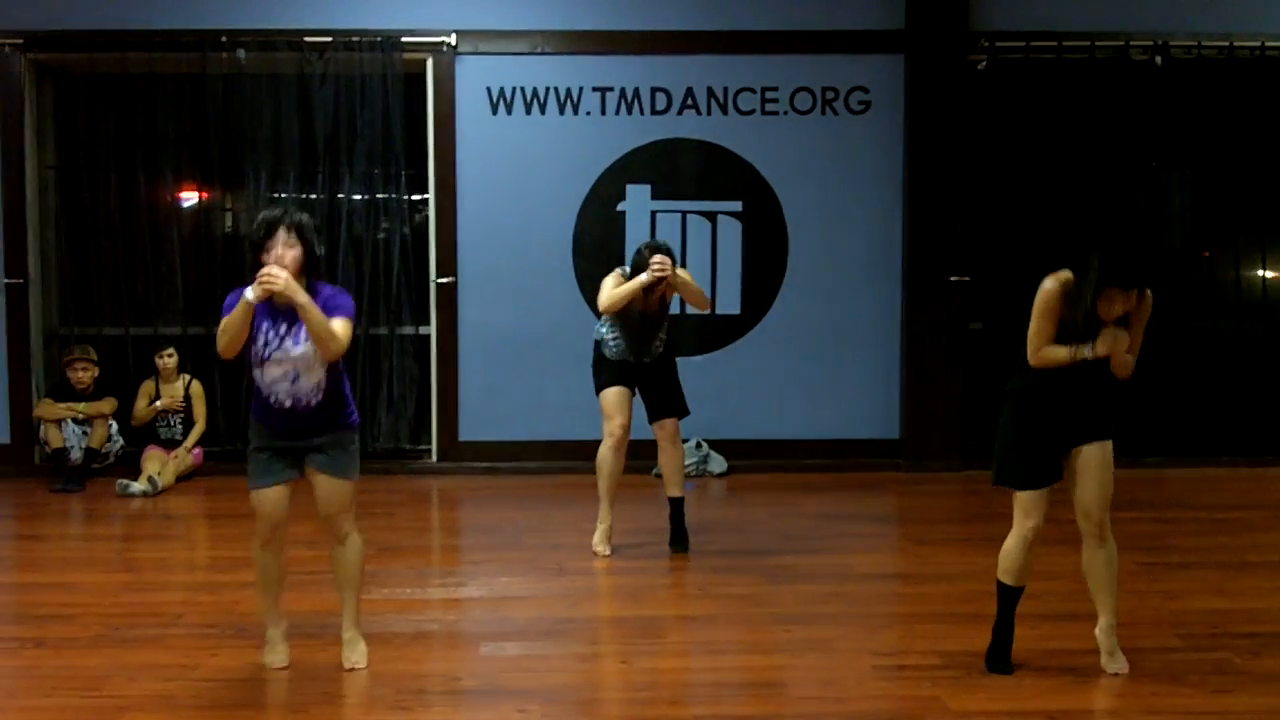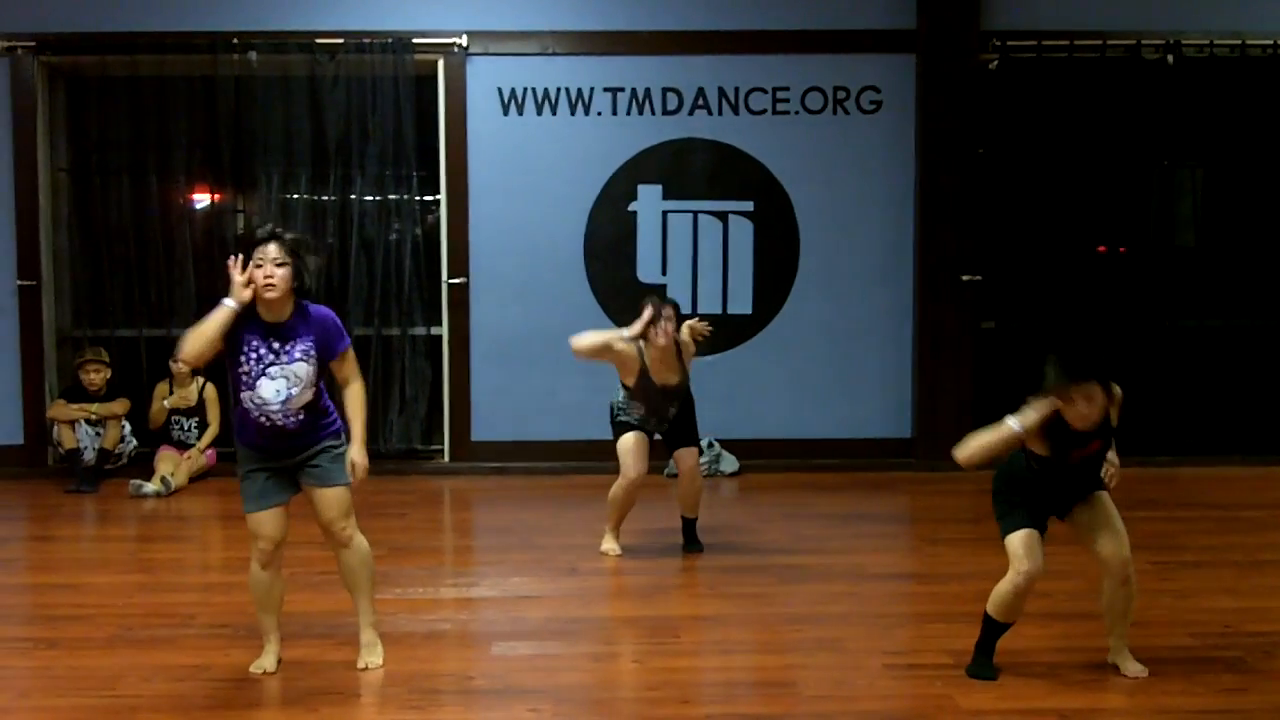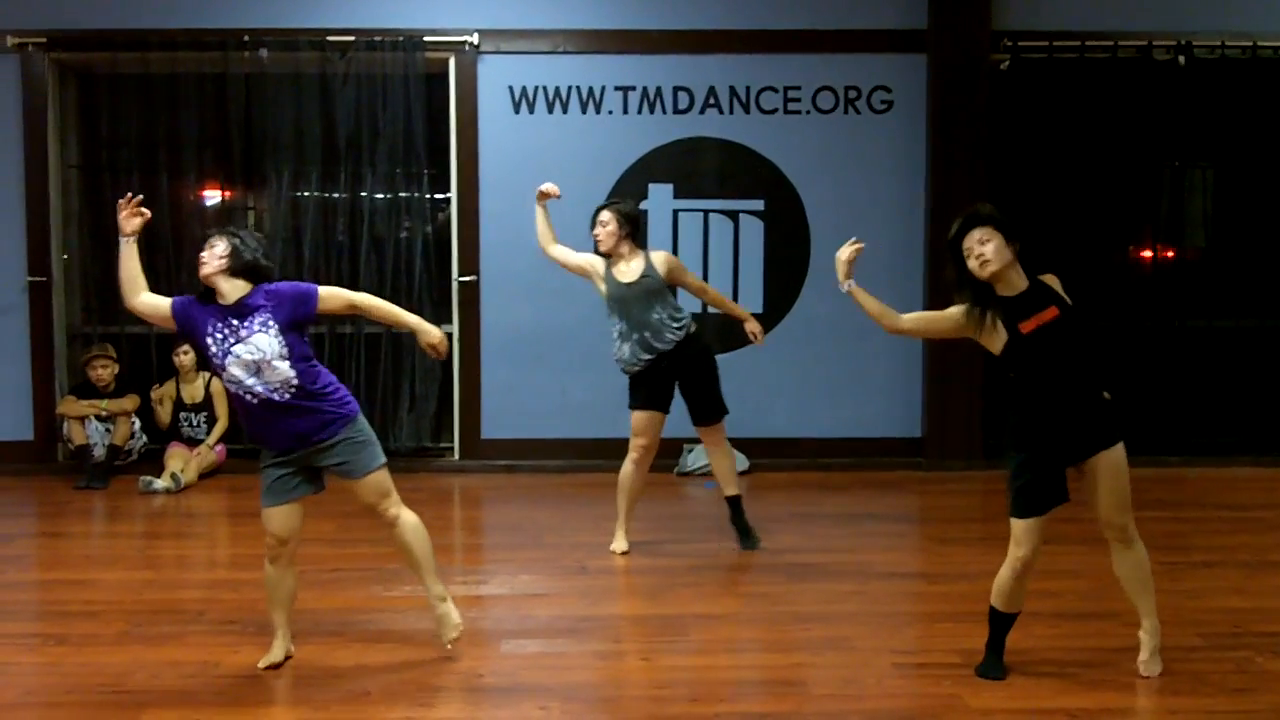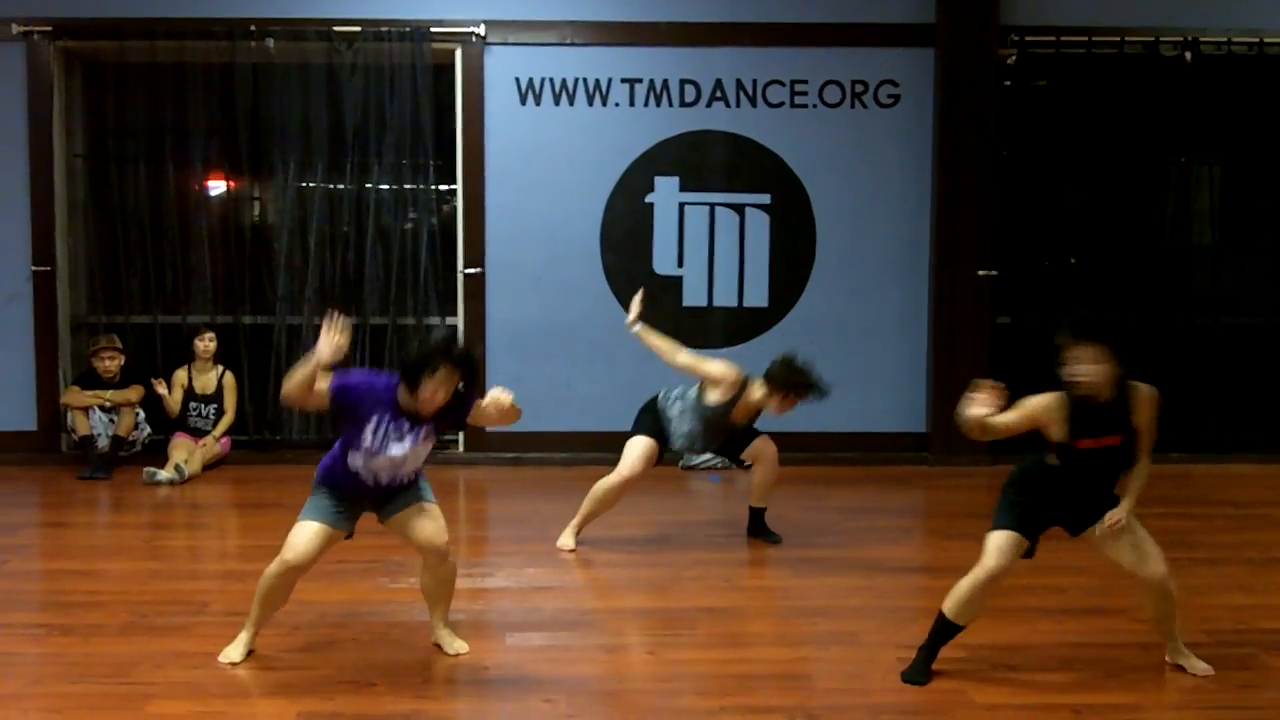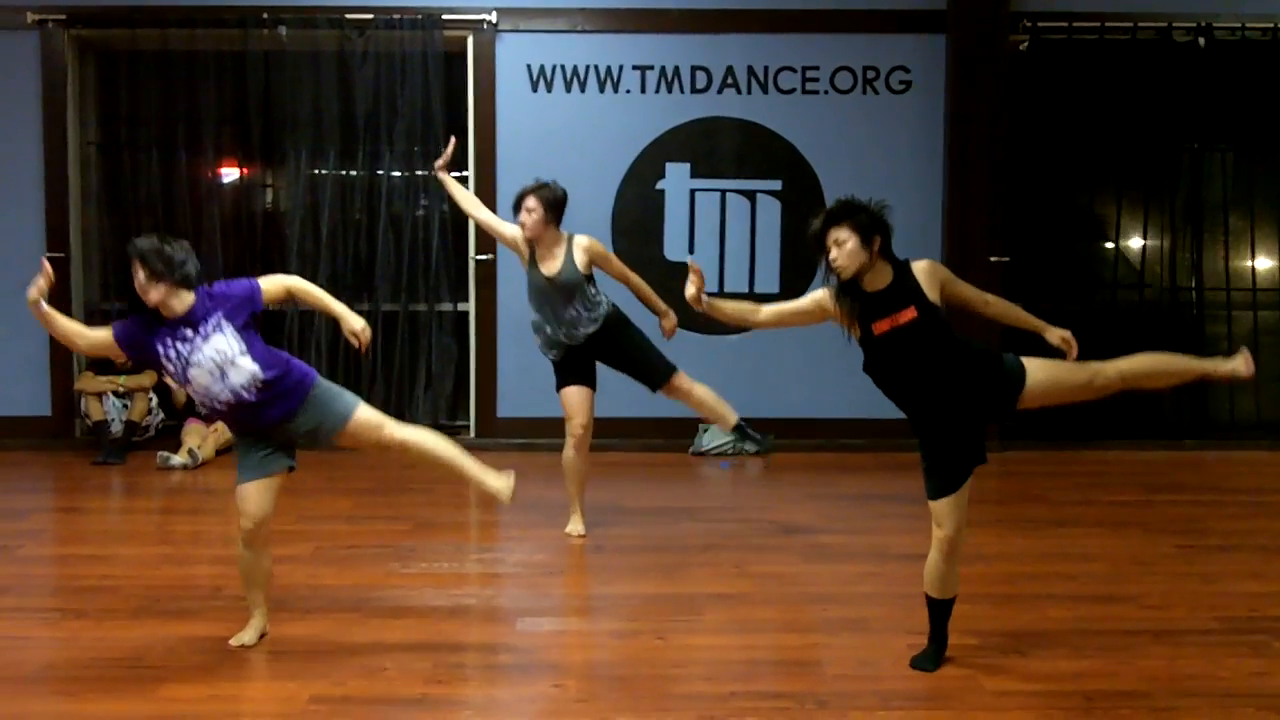
dt=1s
person 1, frame 1
left shoulder: (333, 300)
right shoulder: (243, 300)
left elbow: (334, 349)
right elbow: (226, 349)
left wrist: (299, 298)
right wrist: (252, 296)
left hip: (331, 431)
right hip: (271, 434)
left knee: (340, 523)
right knee: (270, 527)
left ankle: (351, 633)
right ankle: (275, 629)
person 1, frame 2
left shoulder: (320, 322)
right shoulder: (237, 322)
left elbow: (350, 382)
right elbow: (188, 356)
left wrist: (358, 441)
right wrist: (232, 303)
left hip: (319, 443)
right hip: (259, 454)
left knee: (342, 532)
right knee: (266, 547)
left ankle: (368, 632)
right ankle: (270, 644)
person 1, frame 3
left shoulder: (280, 298)
right shoulder: (198, 315)
left elbow: (352, 300)
right elbow: (136, 299)
left wrist: (418, 325)
right wrist: (128, 239)
left hip: (337, 425)
right hip: (279, 448)
left knee: (389, 509)
right knee: (278, 543)
left ankle: (440, 599)
right ankle: (281, 639)
person 1, frame 4
left shoulder: (447, 407)
right shoulder: (367, 389)
left elbow: (504, 413)
right elbow: (293, 395)
left wrist: (502, 403)
right wrist: (319, 362)
left hip: (401, 487)
right hip: (339, 489)
left knee: (436, 544)
right knee: (293, 560)
left ankle: (441, 628)
right ankle: (248, 634)
person 1, frame 5
left shoulder: (225, 298)
right shoulder: (148, 332)
left elbow: (289, 283)
right elbow: (85, 340)
left wrist: (344, 314)
right wrist: (40, 307)
left hip: (302, 396)
right hip: (255, 432)
left knee: (393, 435)
right knee: (252, 526)
left ankle: (483, 475)
right ankle: (258, 620)
person 2, frame 1
left shoulder: (1140, 300)
right shoulder: (1057, 289)
left elbow: (1125, 370)
right elbow: (1036, 354)
left wrist: (1115, 352)
right wrist: (1092, 349)
left hip: (1090, 410)
right hip: (1034, 407)
left knee: (1095, 524)
right knee: (1028, 526)
left ankle: (1107, 630)
right ankle: (1002, 635)
person 2, frame 2
left shoulder: (1111, 396)
right shoulder: (1034, 424)
right elbow: (965, 455)
left wrist: (1110, 453)
right wrist: (1018, 423)
left hip: (1081, 484)
right hip: (1025, 490)
left knee: (1121, 562)
right knee: (1025, 571)
left ankle: (1119, 649)
right ankle: (982, 653)
person 2, frame 3
left shoulder: (1050, 285)
right shoulder: (978, 316)
right elbow: (898, 323)
right wrist: (848, 281)
left hip: (1095, 420)
right hip: (1038, 435)
left knee: (1120, 530)
right knee: (1022, 555)
left ankle: (1150, 631)
right ankle: (993, 650)
person 2, frame 4
left shoulder: (1143, 398)
right shoulder: (1052, 405)
left elbow: (1140, 459)
right elbow: (985, 431)
left wrist: (1125, 506)
right wrist: (977, 419)
left hip: (1090, 494)
right hip: (1033, 493)
left knee: (1156, 575)
right knee: (990, 568)
left ankle: (1176, 650)
right ankle: (926, 655)
person 2, frame 5
left shoulder: (924, 273)
right shoulder: (836, 302)
left elbow: (984, 302)
right elbow: (761, 315)
left wrist: (1045, 327)
right wrist: (704, 301)
left hip: (989, 381)
right hip: (940, 424)
left knee: (1105, 375)
right knee: (947, 539)
left ankle: (1218, 366)
right ankle: (936, 642)
person 3, frame 1
left shoulder: (676, 278)
right shoulder: (617, 279)
left elbow: (703, 305)
right elbow: (604, 306)
left wrist: (675, 281)
right wrist: (645, 279)
left hip: (656, 359)
right hip: (614, 357)
left knee: (669, 433)
right knee: (617, 430)
left ankle: (677, 520)
right ankle: (604, 523)
person 3, frame 2
left shoulder: (685, 347)
right shoulder: (629, 354)
left elbow: (688, 327)
right elbow: (578, 346)
left wrist: (692, 326)
right wrist: (627, 333)
left hip: (675, 410)
right hip: (633, 416)
left knee: (690, 467)
right knee: (634, 474)
left ankle: (690, 532)
right ankle: (610, 533)
person 3, frame 3
left shoulder: (660, 261)
right shoulder: (598, 269)
left elbow: (702, 290)
right elbow: (550, 247)
left wrist: (745, 317)
right wrist: (541, 205)
left hip: (688, 352)
right hip: (646, 366)
left knee: (713, 435)
right knee: (640, 449)
left ankle: (738, 516)
right ankle: (620, 529)
person 3, frame 4
left shoulder: (760, 405)
right shoulder: (730, 380)
right elbow: (679, 357)
right wrist: (637, 324)
left hip: (705, 427)
right hip: (662, 415)
left knee: (766, 452)
right knee: (626, 474)
left ankle: (756, 523)
right ankle: (573, 528)
person 3, frame 5
left shoulder: (583, 246)
right shoulder: (522, 245)
left elbow: (627, 276)
right elbow: (476, 209)
left wrist: (662, 309)
right wrist: (443, 174)
left hip: (607, 330)
right hip: (567, 350)
left knee: (677, 384)
right knee: (577, 432)
left ankle: (743, 431)
right ankle: (575, 515)
